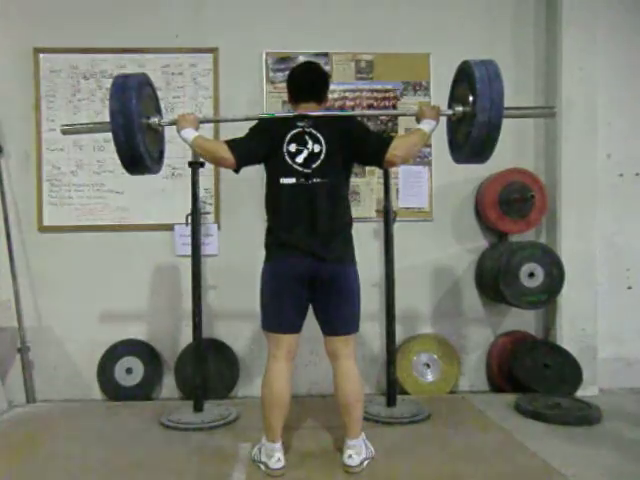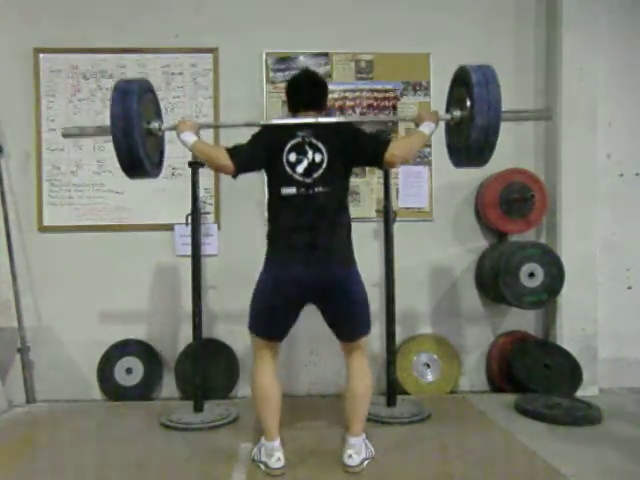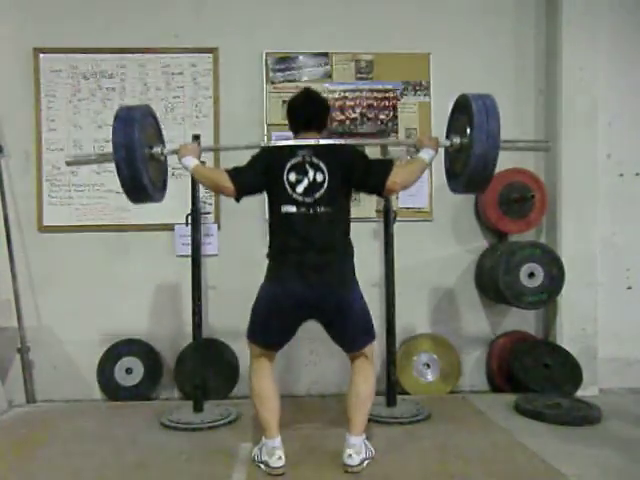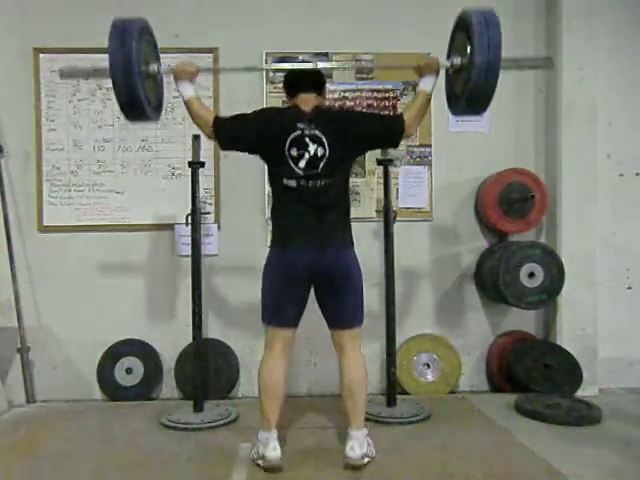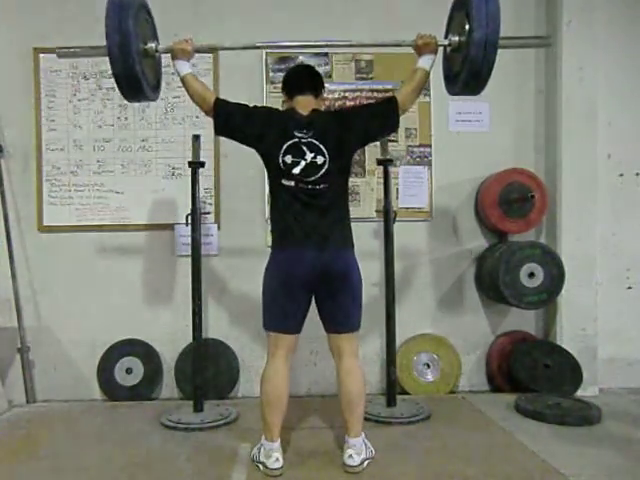
dt=0.3s
person 1, frame 1
left shoulder: (270, 130)
right shoulder: (345, 128)
left elbow: (227, 156)
right elbow: (396, 154)
left wrist: (189, 132)
right wrist: (426, 124)
left hip: (284, 260)
right hip: (336, 260)
left knee: (280, 357)
right knee: (343, 356)
person 1, frame 2
left shoulder: (271, 138)
right shoulder: (344, 135)
left elbow: (226, 162)
right elbow: (394, 155)
left wrist: (188, 137)
right wrist: (426, 127)
left hip: (283, 267)
right hip: (337, 266)
left knee: (264, 354)
right knee: (357, 353)
left ankle: (271, 449)
right ankle: (356, 446)
person 1, frame 3
left shoulder: (273, 159)
right shoulder: (345, 157)
left elbow: (228, 185)
right elbow: (393, 183)
left wrist: (190, 160)
right wrist: (425, 154)
left hip: (283, 283)
right hip: (336, 283)
left knee: (260, 358)
right knee: (364, 359)
left ankle: (272, 448)
right ankle: (356, 445)
person 1, frame 4
left shoulder: (271, 122)
right shoulder: (346, 122)
left elbow: (212, 126)
right elbow: (407, 125)
left wrist: (187, 86)
right wrist: (426, 81)
left hip: (288, 254)
right hip: (337, 253)
left knee: (276, 348)
right knee: (349, 347)
left ankle: (269, 443)
right ankle: (357, 441)
person 1, frame 5
left shoulder: (268, 124)
right shoulder: (345, 124)
left elbow: (210, 103)
right elbow: (402, 100)
left wrist: (182, 64)
right wrist: (425, 59)
left hip: (288, 258)
right hip: (338, 256)
left knee: (279, 355)
right knee: (347, 354)
